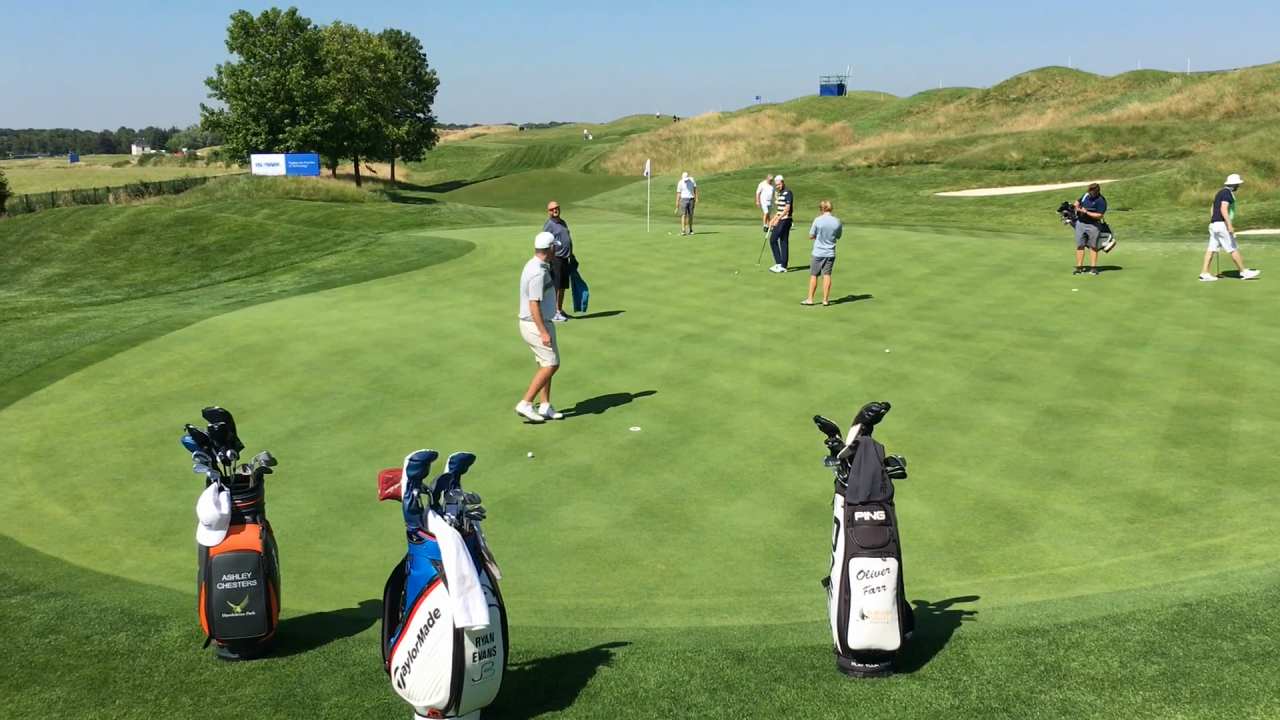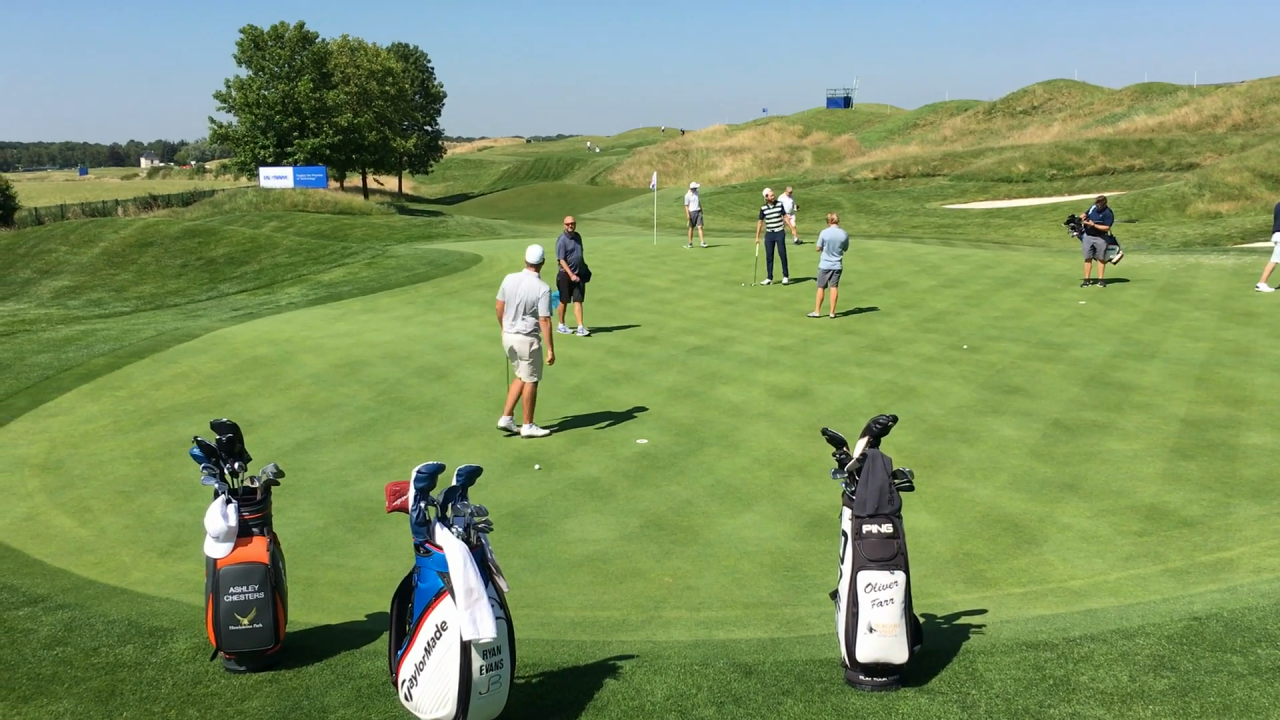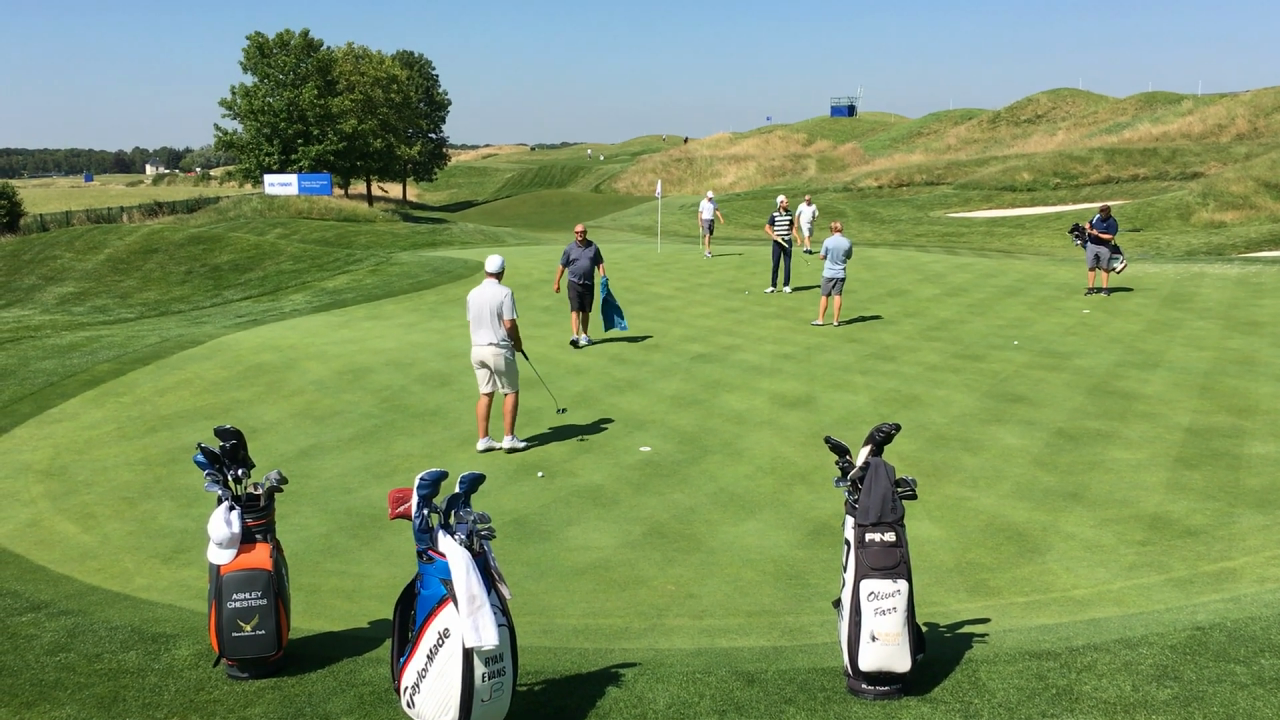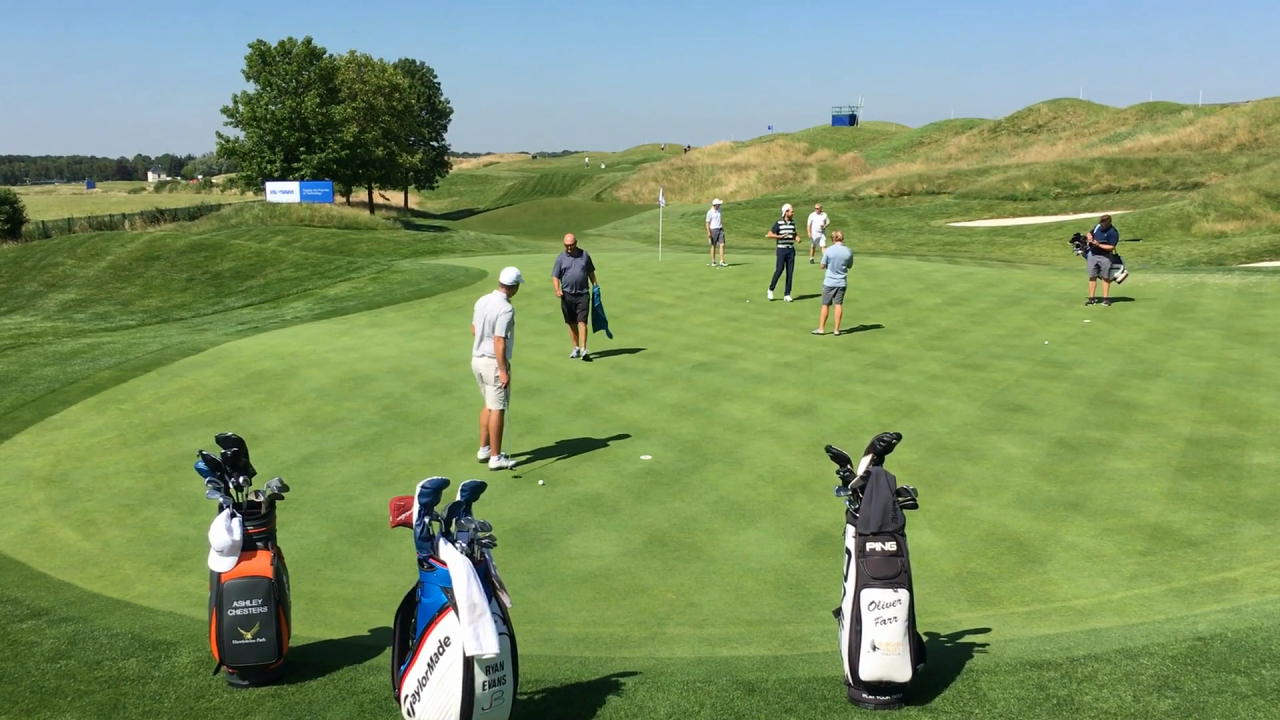
dt=0.7s
person 1, frame 1
left shoulder: (537, 265)
right shoulder: (538, 272)
right elbow: (534, 305)
right wrist: (543, 332)
left hip: (543, 323)
right hip: (536, 326)
left knee: (546, 364)
right knee: (551, 365)
left ankle: (545, 406)
right ankle: (526, 403)
person 1, frame 2
left shoulder: (509, 279)
right shoulder: (542, 288)
left elbow: (499, 307)
right elbow: (544, 321)
left wrist: (503, 327)
right wrist: (550, 349)
left hip: (509, 336)
right hip: (527, 339)
left knee: (521, 378)
right knee: (531, 382)
left ankle: (506, 417)
right ankle: (528, 426)
person 1, frame 3
left shoulder: (472, 294)
right shoulder: (505, 292)
right elbow: (510, 324)
right wrist: (518, 342)
left hip: (477, 350)
right hip: (499, 350)
left knee: (485, 394)
right knee: (511, 392)
left ankle: (483, 440)
right ankle: (509, 438)
person 1, frame 4
left shoulder: (482, 301)
right shoulder: (506, 309)
left elbow: (475, 331)
right elbow: (499, 342)
right wrist: (503, 371)
left hip: (478, 359)
right hip: (494, 363)
left knee: (489, 406)
right knee: (498, 409)
left ankle: (485, 449)
right ankle: (495, 457)
